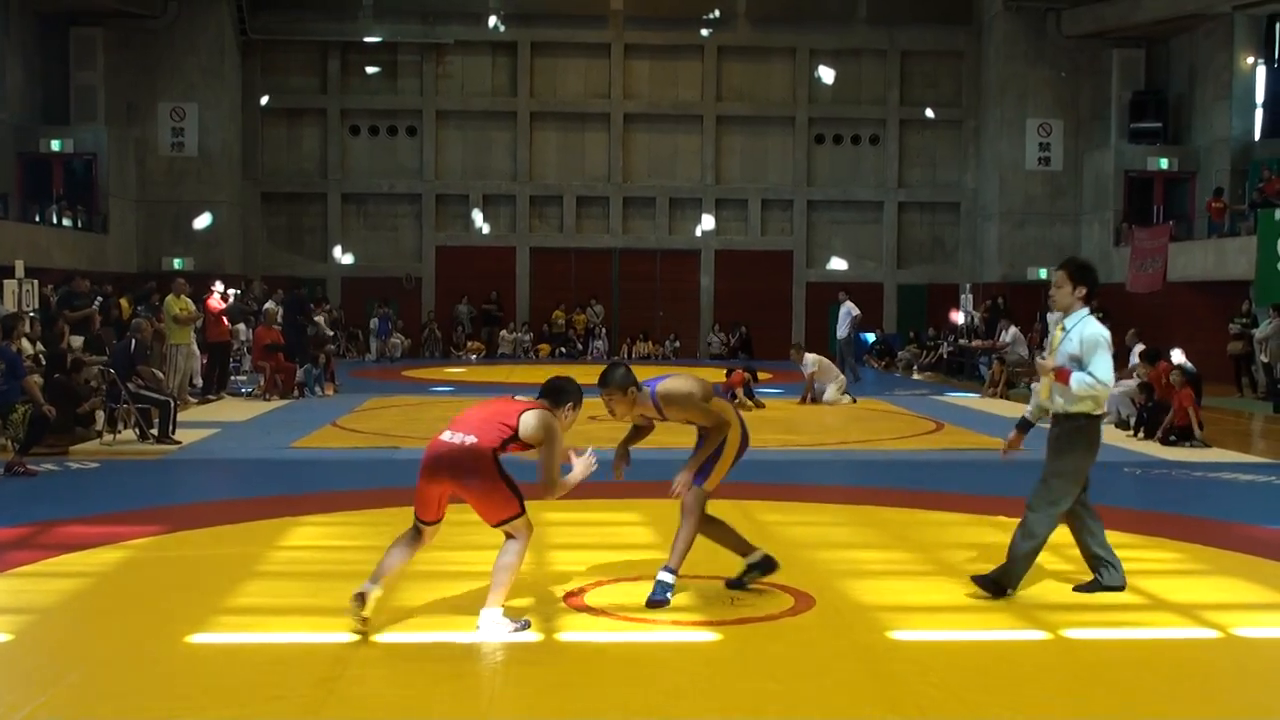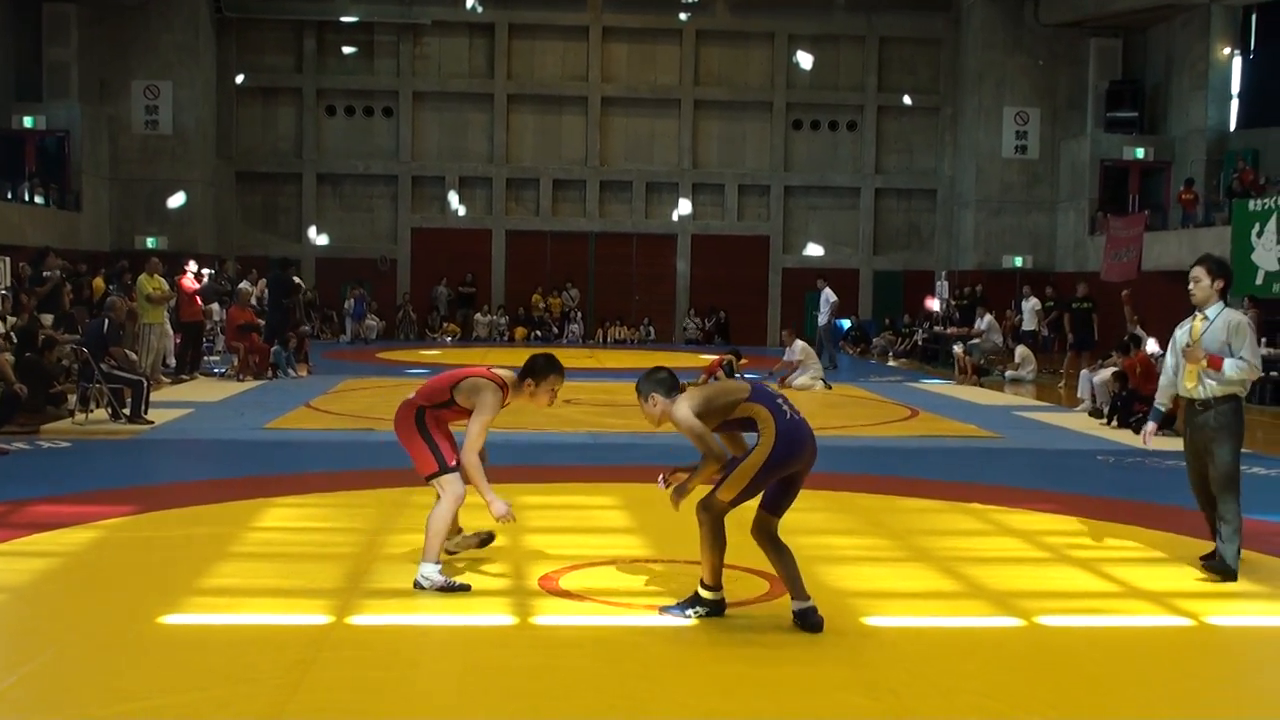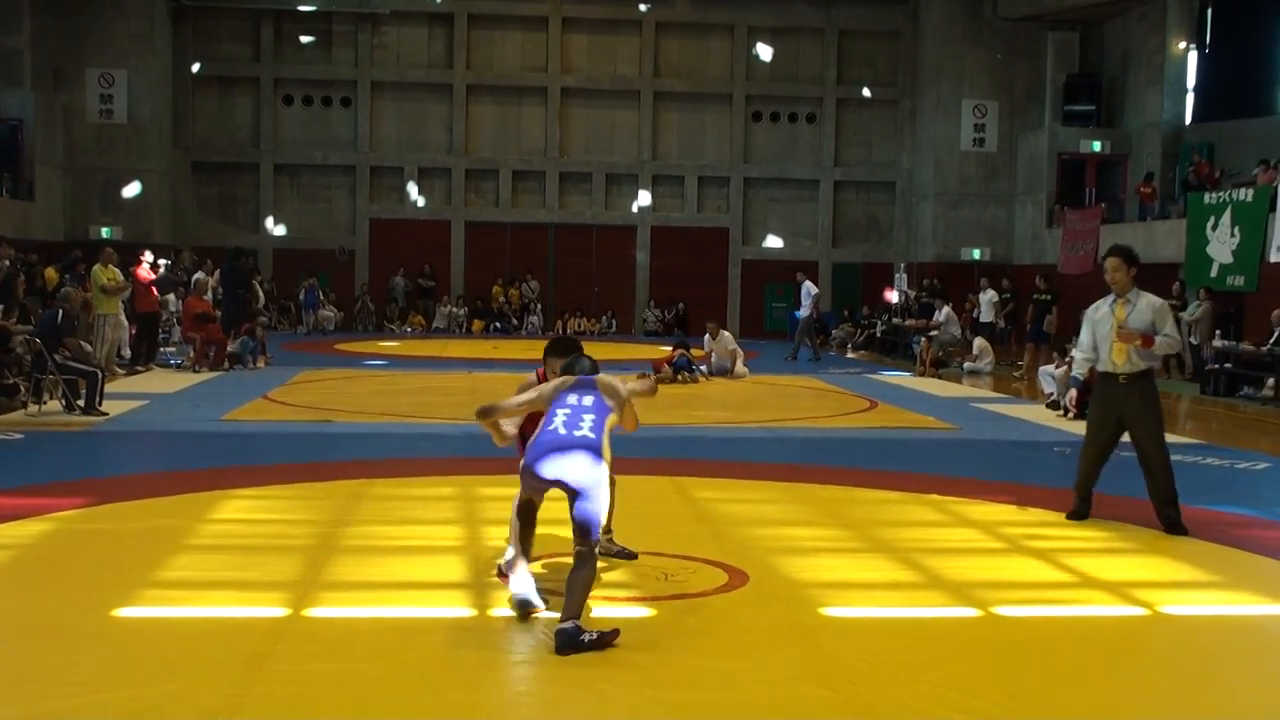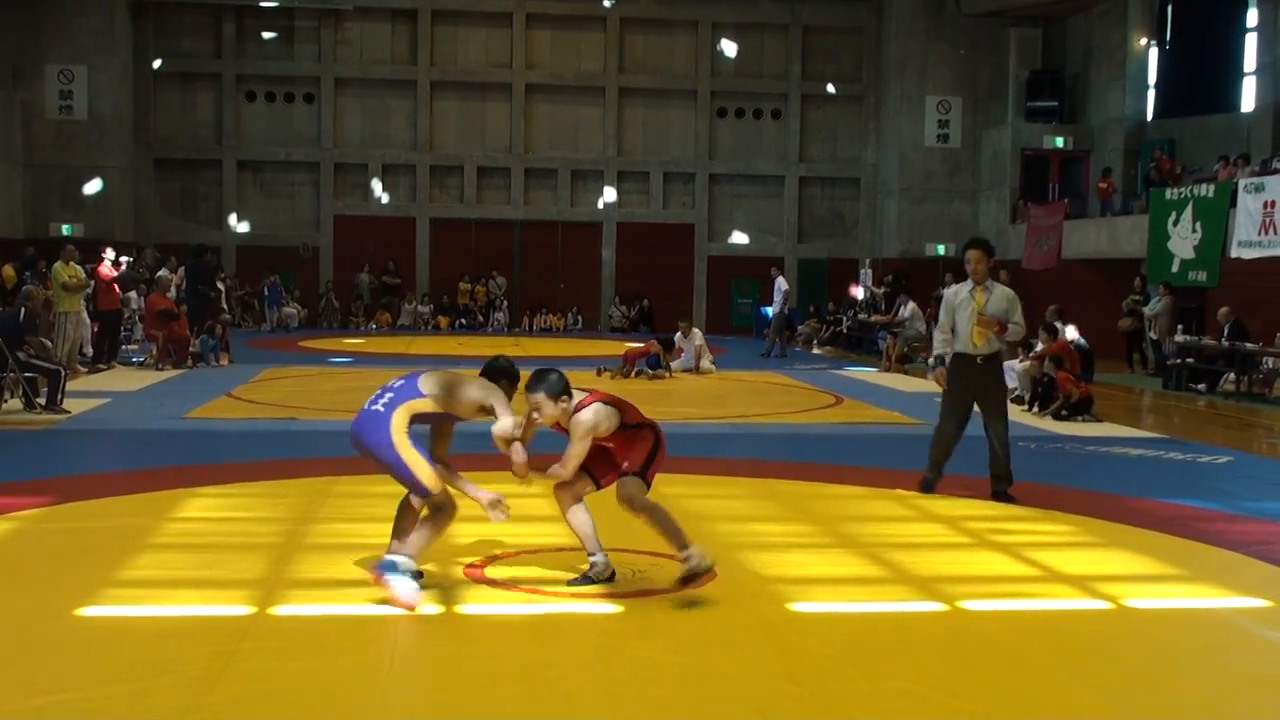
dt=1s
person 1, frame 1
left shoulder: (1093, 333)
right shoulder: (1058, 332)
left elbow: (1103, 385)
right elbow: (1044, 385)
left wrist: (1059, 374)
right wrist: (1023, 426)
left hip: (1079, 429)
right hip: (1061, 426)
left knee: (1043, 506)
right knee: (1071, 505)
left ankle: (1006, 577)
right ankle: (1108, 573)
person 1, frame 2
left shoulder: (1236, 323)
right shoulder: (1183, 328)
left elbow: (1251, 369)
right elbow: (1170, 374)
left wrist: (1209, 360)
right wrist: (1154, 416)
left hip: (1223, 412)
right hip: (1192, 411)
left knee: (1224, 486)
right knee: (1201, 487)
left ankle: (1227, 560)
right ankle: (1221, 547)
person 1, frame 3
left shoulder: (1155, 306)
right shoulder: (1096, 310)
left elbow: (1174, 343)
right elbow: (1085, 351)
left wrist: (1141, 339)
right wrist: (1075, 384)
left hip: (1140, 386)
right hip: (1106, 386)
left knee: (1153, 452)
right knee: (1093, 448)
left ankle: (1169, 514)
right ankle: (1082, 501)
person 1, frame 4
left shoulder: (1006, 296)
right shoulder: (953, 295)
left elbow: (1019, 331)
right elbow: (943, 331)
left wrist: (997, 327)
right wrist: (939, 363)
left hip: (991, 366)
right hip: (961, 365)
left knee: (998, 427)
right knee: (950, 423)
left ankle: (1000, 486)
right ankle: (932, 474)
person 2, frame 1
left shoulder: (667, 398)
right shoulder: (635, 407)
left elbow: (721, 423)
right elbow: (644, 426)
left wrist: (690, 467)
right wrist: (623, 446)
left hip: (728, 430)
right hip: (710, 431)
left knee: (691, 502)
right knee: (692, 508)
left ankle: (666, 580)
right ankle: (757, 559)
person 2, frame 2
left shoulder: (680, 409)
right shoulder: (703, 403)
left elbow: (717, 455)
right elbow: (741, 458)
left wrist: (688, 485)
right wrist: (693, 475)
left hip: (779, 438)
right hip: (803, 441)
left knee: (710, 511)
right knee: (763, 530)
left ankle: (709, 598)
right ankle: (805, 609)
person 2, frame 3
left shoulder: (551, 388)
right shoulder: (615, 387)
left elbow: (486, 413)
right elbow: (650, 386)
left wrist: (501, 436)
left hip: (542, 455)
right hip: (587, 462)
left knee: (527, 502)
right knee: (585, 549)
left ankle: (522, 582)
right ankle: (568, 630)
person 2, frame 4
right shoulder: (495, 392)
left elbow: (436, 462)
right elbow: (504, 429)
left wrist: (479, 494)
right wrist: (516, 449)
left hip: (364, 425)
right hip: (385, 429)
left knee: (423, 490)
right knee: (443, 508)
left ankle: (393, 564)
right ankle: (396, 567)
person 3, frame 1
left shoulder: (509, 403)
right shoulder: (551, 424)
right elbow: (549, 490)
right wrist: (577, 475)
left hip: (436, 454)
right hip: (473, 461)
left knee: (421, 532)
right knee: (520, 532)
left ankle: (371, 591)
right ankle: (491, 616)
person 3, frame 2
left shoulder: (510, 381)
right shoulder: (492, 396)
right elbow: (468, 455)
left wrist: (480, 455)
right wrist: (492, 500)
left hip: (424, 415)
right hip: (417, 418)
left knee: (456, 477)
right knee: (454, 491)
left ankle: (453, 538)
right ankle: (428, 573)
person 3, frame 3
right shoulder: (533, 384)
right elbow: (503, 432)
right wrist: (507, 430)
right hip: (535, 418)
left knee: (605, 481)
left ankle: (605, 540)
right ankle: (511, 556)
person 3, frame 4
left shoulder: (585, 418)
right shoulder: (544, 407)
left elbow: (566, 471)
left wrist: (537, 473)
left hip: (643, 439)
right hip: (614, 446)
left knee: (628, 497)
right knee: (565, 491)
left ankle: (692, 558)
right ankle: (599, 564)
